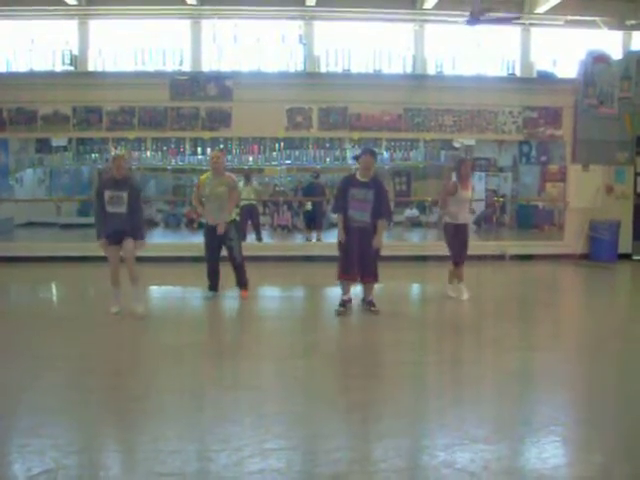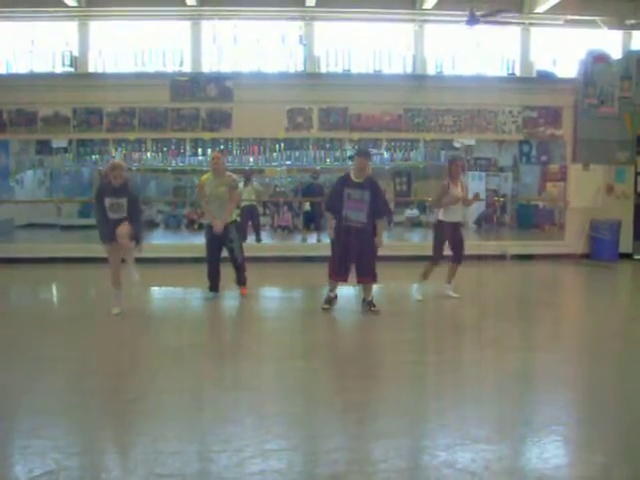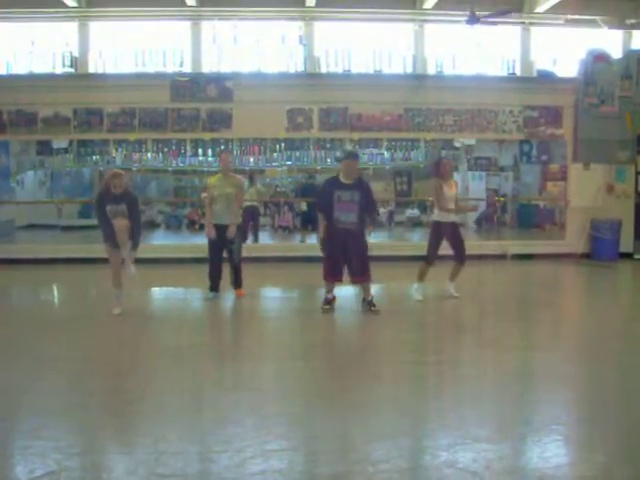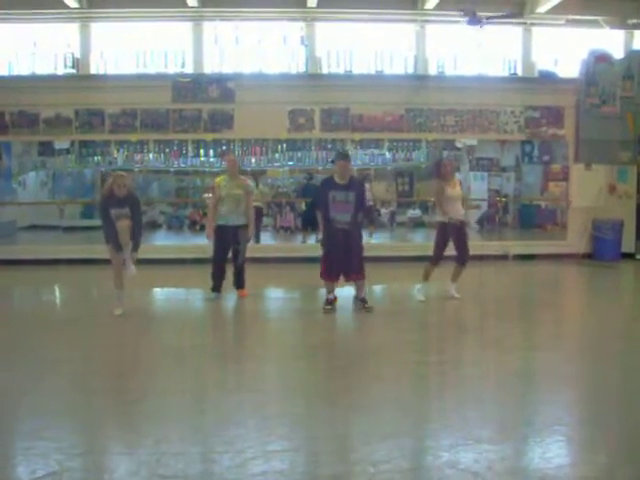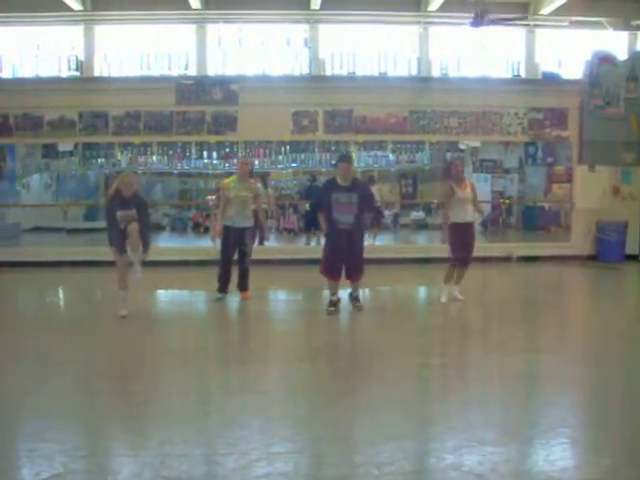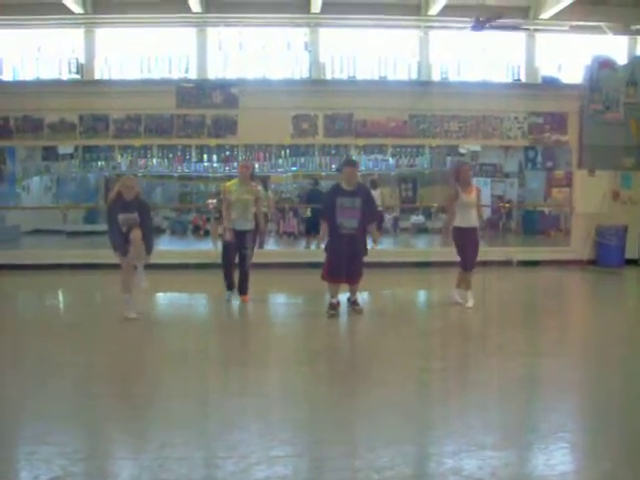
dt=0.2s
person 1, frame 1
left shoulder: (378, 186)
right shoulder: (347, 182)
left elbow: (383, 214)
right elbow: (339, 209)
left wrist: (379, 235)
right wrist: (340, 229)
left hip: (369, 233)
right hip: (349, 231)
left knee: (370, 267)
right knee: (347, 265)
left ankle: (368, 299)
right ankle: (345, 299)
person 1, frame 2
left shoulder: (373, 185)
right shoulder: (341, 182)
left elbow: (381, 213)
right elbow: (330, 208)
left wrist: (379, 234)
right wrist: (330, 227)
left hip: (366, 232)
right hip: (343, 231)
left knee: (367, 267)
right knee: (337, 264)
left ankle: (368, 300)
right ankle: (331, 295)
person 1, frame 3
left shoulder: (362, 185)
right shoulder: (330, 184)
left elbow: (370, 210)
right elbow: (321, 209)
left wrist: (366, 226)
right wrist: (322, 229)
left hip: (356, 233)
right hip: (334, 233)
left knee: (361, 266)
right knee: (331, 266)
left ankle: (368, 299)
right ankle: (329, 297)
person 1, frame 4
left shoulder: (357, 185)
right shoulder: (325, 184)
left elbow: (362, 208)
right elbow: (319, 208)
left wrist: (357, 223)
right wrist: (322, 228)
left hip: (352, 232)
right hip: (332, 232)
left knee: (356, 265)
right knee: (329, 266)
left ankle: (361, 297)
right ankle: (330, 297)
person 1, frame 5
left shoulder: (361, 186)
right shoulder: (328, 186)
left elbow: (370, 207)
right elbow: (321, 209)
left wrist: (361, 222)
right wrist: (324, 226)
left hip: (355, 232)
right hip: (334, 232)
left knee: (356, 265)
right knee: (332, 265)
left ankle: (354, 295)
right ankle: (334, 298)
person 1, frame 6
left shoulder: (364, 191)
right shoulder: (333, 191)
left elbow: (372, 214)
right elbow: (325, 214)
left wrist: (373, 231)
right wrist: (324, 231)
left hip: (357, 238)
right hip: (337, 237)
left knee: (355, 270)
right knee: (334, 269)
left ankle: (353, 299)
right ankle: (333, 302)
person 2, frame 1
left shoulder: (132, 186)
right shoulder: (103, 184)
left elbow: (138, 212)
right elbow: (99, 211)
left wrist: (140, 236)
right wrist: (100, 235)
left hip: (128, 229)
right hip: (110, 231)
left knee: (129, 260)
right knee: (113, 267)
left ankle: (138, 299)
right ankle: (116, 302)
person 2, frame 2
left shoulder: (130, 191)
right shoulder: (102, 190)
left elbow: (137, 215)
right elbow: (100, 216)
left wrist: (138, 240)
right wrist: (105, 240)
left hip: (127, 224)
right hip: (110, 230)
left knee: (121, 234)
right knee: (114, 267)
left ankle: (132, 265)
right ankle: (117, 302)
person 2, frame 3
left shoulder: (131, 197)
right shoulder: (102, 197)
left elbow: (136, 220)
right elbow: (103, 222)
left wrist: (134, 246)
right wrist: (112, 244)
left hip: (126, 230)
right hip: (111, 232)
left knee: (120, 225)
right knee: (115, 267)
left ankle: (128, 259)
right ankle: (118, 303)
person 2, frame 4
left shoulder: (133, 199)
right shoulder: (106, 200)
left elbow: (137, 223)
right elbow: (107, 225)
left wrist: (135, 249)
right wrist: (118, 249)
left hip: (128, 231)
right hip: (113, 235)
left knee: (123, 225)
right knee: (117, 267)
left ankle: (128, 261)
right ankle: (119, 303)
person 2, frame 5
left shoulder: (140, 201)
right shoulder: (112, 201)
left elbow: (145, 224)
right elbow: (112, 227)
left wrist: (145, 248)
right wrist: (121, 250)
left hip: (134, 234)
right hip: (117, 235)
left knee: (133, 228)
right knee: (121, 268)
left ankle: (136, 264)
right ankle: (124, 304)
person 2, frame 6
left shoulder: (142, 204)
right shoulder: (113, 204)
left elbow: (148, 227)
right elbow: (113, 229)
left wrist: (148, 251)
right wrist: (123, 252)
left hip: (135, 233)
right hip: (120, 238)
left knee: (136, 236)
right knee: (127, 269)
left ankle: (141, 271)
right ankle: (129, 306)
person 3, frame 1
left shoulder: (230, 179)
right shoulder: (203, 180)
left elbow: (232, 202)
right elbow: (196, 199)
left wrist: (223, 222)
right wrist: (205, 214)
left hip: (228, 222)
right hip: (210, 224)
left knee: (236, 256)
right knee: (211, 258)
left ankle: (243, 286)
right ankle: (213, 288)
person 3, frame 2
left shoulder: (231, 179)
right shoulder: (204, 180)
left elbow: (233, 202)
right elbow: (203, 203)
left wrist: (222, 221)
right wrist: (213, 220)
left hip: (230, 222)
right hip: (212, 224)
left knee: (237, 256)
right knee: (212, 259)
left ankle: (242, 283)
right ankle: (213, 289)
person 3, frame 3
left shoulder: (239, 181)
right shoulder: (212, 182)
left elbow: (239, 205)
right elbow: (208, 206)
left wrist: (233, 225)
right wrist: (209, 226)
left hip: (233, 225)
right hip: (215, 225)
left knee: (235, 258)
right knee: (214, 259)
left ankle: (238, 286)
right ankle: (214, 289)
person 3, frame 4
left shoulder: (246, 183)
right shoulder: (219, 182)
left elbow: (249, 206)
right elbow: (212, 205)
left wrist: (251, 227)
right wrist: (209, 226)
left hip: (240, 225)
right hip: (222, 225)
left knee: (239, 259)
right knee: (218, 258)
left ankle: (240, 286)
right ankle: (216, 289)
person 3, frame 5
left shoulder: (255, 186)
right shoulder: (227, 183)
left elbow: (259, 208)
right elbow: (222, 206)
left wrist: (264, 227)
right wrist: (217, 226)
left hip: (247, 227)
right hip: (229, 226)
left knee: (244, 260)
right knee: (226, 259)
left ankle: (244, 288)
right ankle: (222, 290)
person 3, frame 6
left shoulder: (256, 189)
right shoulder: (229, 187)
left elbow: (259, 212)
right elbow: (225, 209)
left wrist: (263, 232)
right wrist: (227, 229)
left hip: (248, 230)
right hip: (231, 229)
left knee: (245, 263)
right knee: (227, 261)
left ankle: (243, 291)
right ankle: (230, 288)
person 4, frame 1
left shoulder: (470, 186)
right shoulder: (453, 186)
right elbow: (442, 204)
left wrist: (470, 210)
right wrist: (448, 213)
left hip: (463, 225)
right hip: (451, 224)
left knee: (461, 258)
right knee: (457, 257)
left ankle: (450, 286)
right ankle: (462, 288)
person 4, frame 2
left shoulder: (462, 184)
right shoulder: (446, 184)
left elbow: (465, 203)
right elbow: (436, 204)
left wrist: (474, 200)
right wrist: (450, 201)
left hip: (456, 224)
right hip: (443, 223)
left knee: (458, 256)
right knee: (436, 257)
left ankle: (448, 287)
right ankle: (419, 287)
person 4, frame 3
left shoulder: (454, 183)
right shoulder: (438, 185)
left elbow: (455, 205)
right elbow: (440, 206)
left wrist: (468, 209)
right wrist: (460, 210)
left hip: (452, 224)
right hip: (439, 223)
left knee: (461, 256)
right knee: (430, 257)
left ankle: (451, 286)
right ankle: (418, 287)
person 4, frame 4
left shoulder: (458, 182)
right shoulder: (440, 186)
left elbow: (462, 203)
right elbow: (441, 208)
left wrist: (466, 211)
right wrist: (452, 218)
left hip: (459, 224)
right hip: (445, 224)
left knee: (463, 258)
right knee: (436, 258)
left ankle: (452, 287)
right ankle: (422, 287)
person 4, frame 5
left shoulder: (470, 185)
right shoulder: (451, 187)
left elbow: (475, 204)
right elbow: (445, 209)
left wrist: (482, 212)
right wrist: (445, 230)
left hip: (469, 224)
right hip: (455, 225)
left knee: (465, 260)
right knee: (456, 259)
left ankle: (455, 289)
right ankle: (445, 289)
person 4, frame 6
left shoulder: (477, 190)
right shoulder: (456, 191)
left elbow: (478, 210)
right elbow: (450, 213)
left wrist: (481, 227)
right wrist: (447, 232)
left hip: (473, 229)
right hip: (459, 229)
left knee: (470, 264)
right knee: (466, 263)
left ankle: (457, 292)
right ankle: (468, 296)
